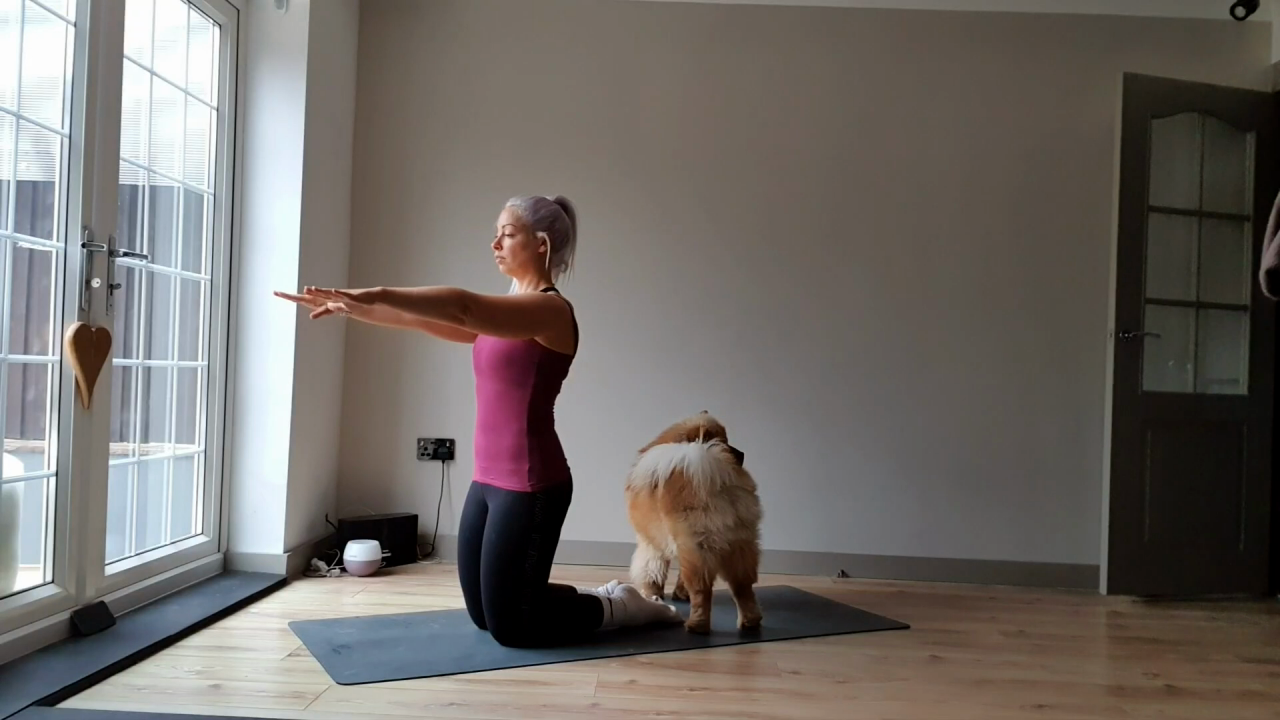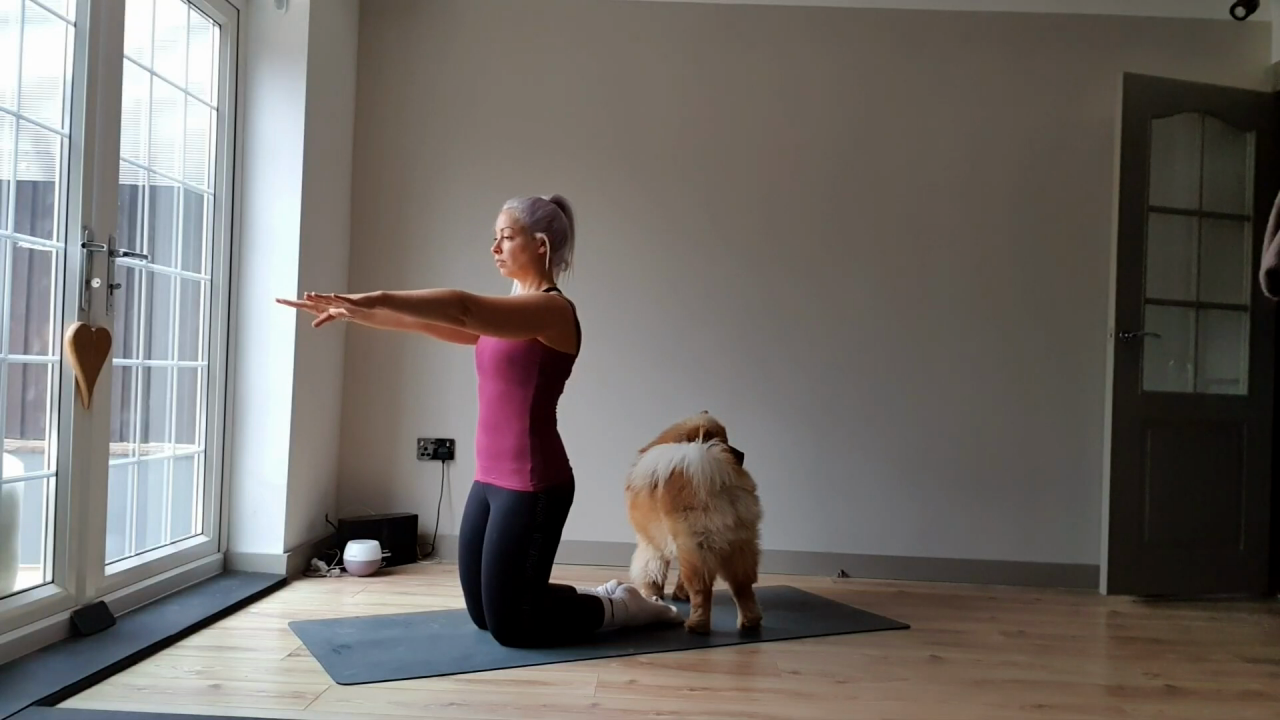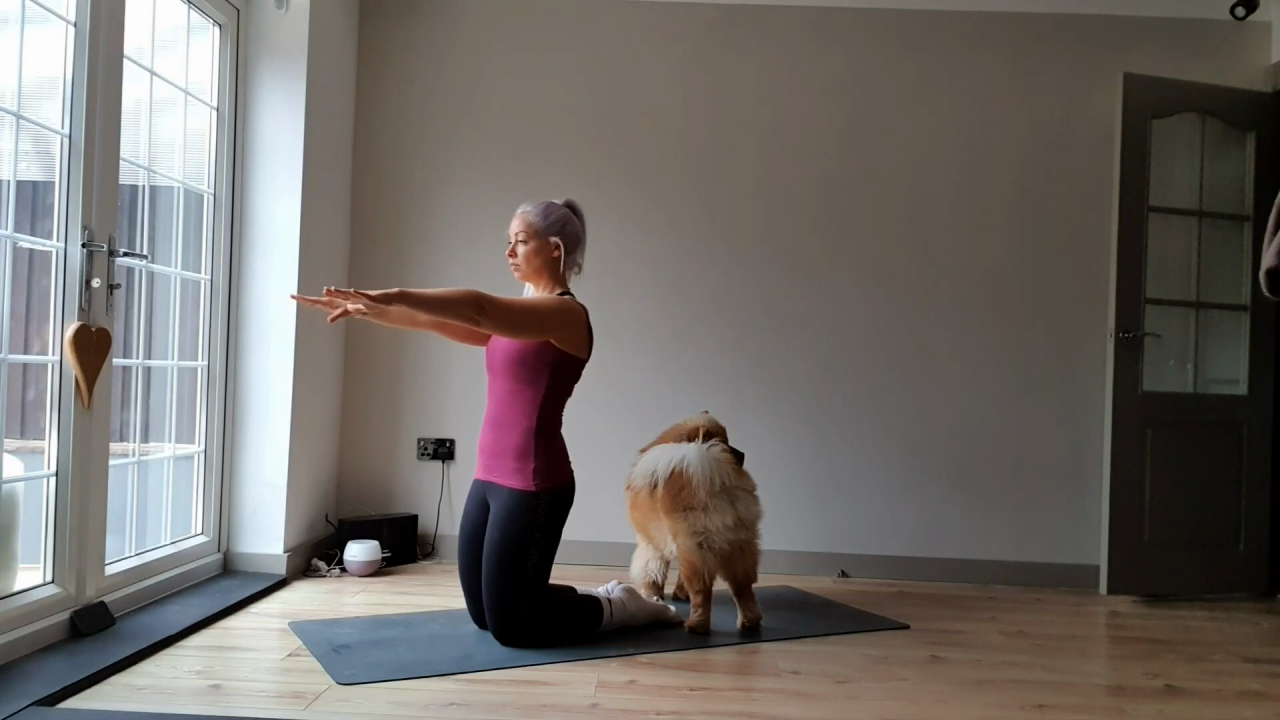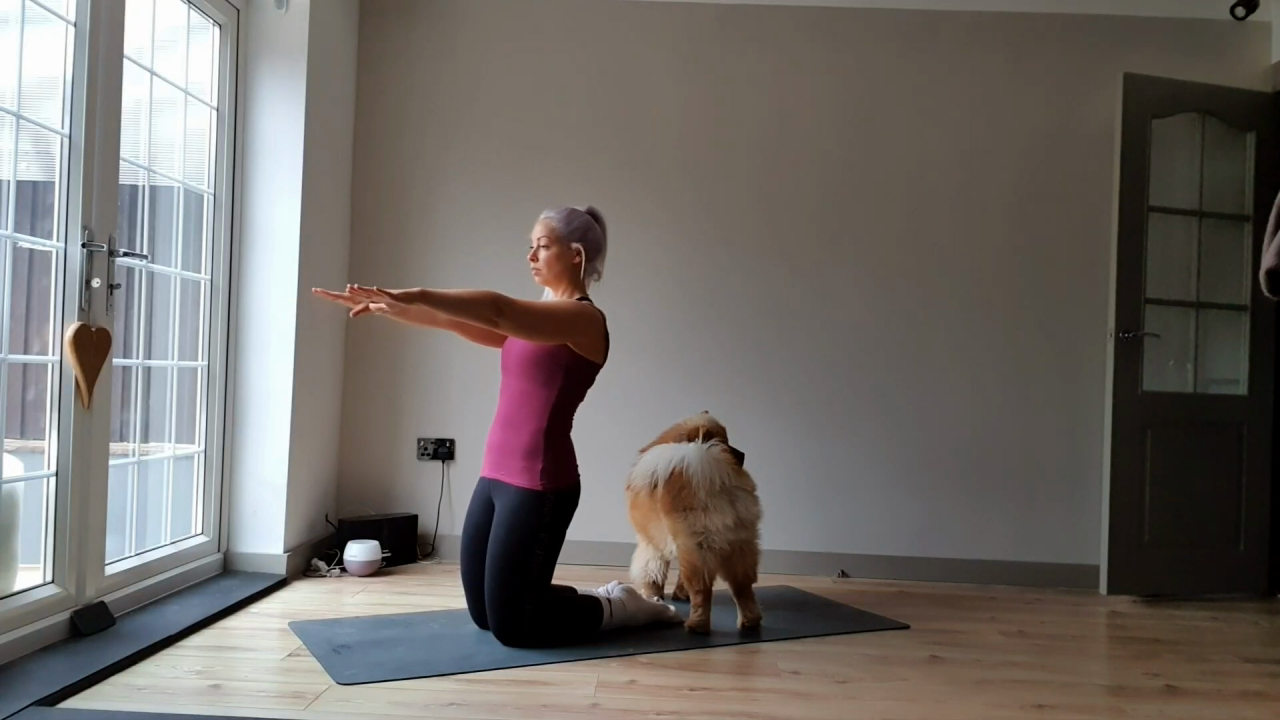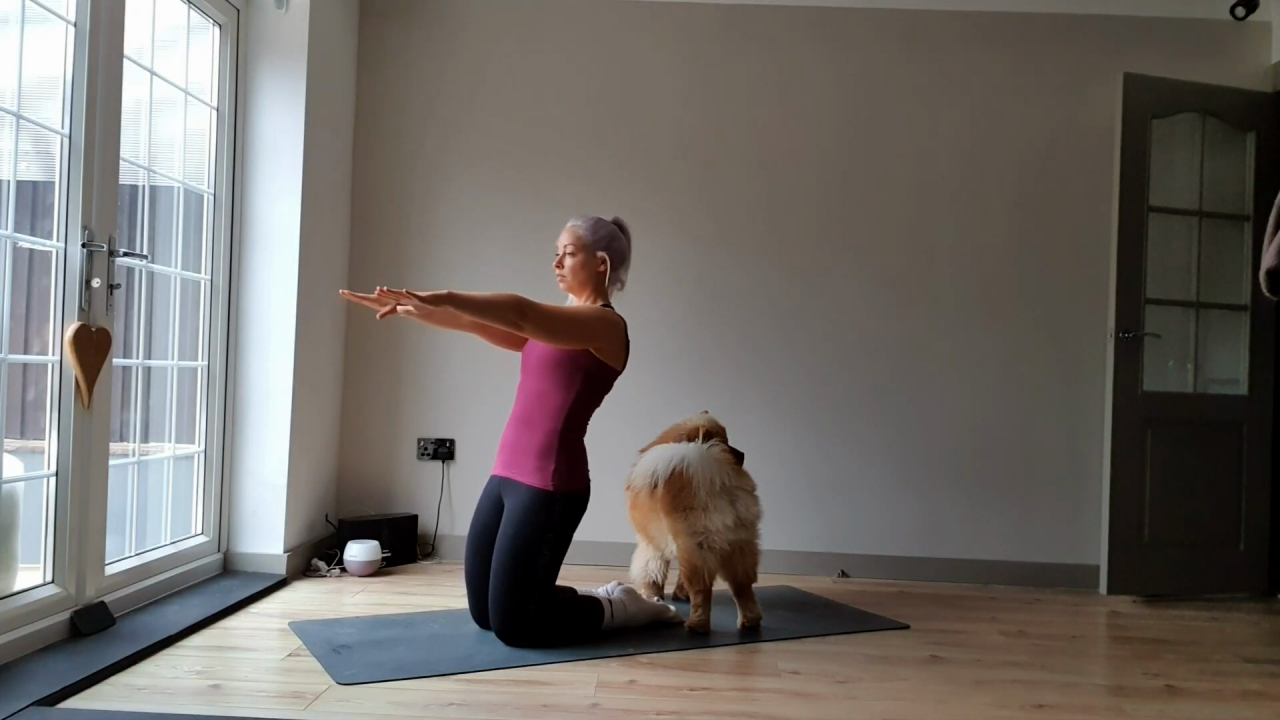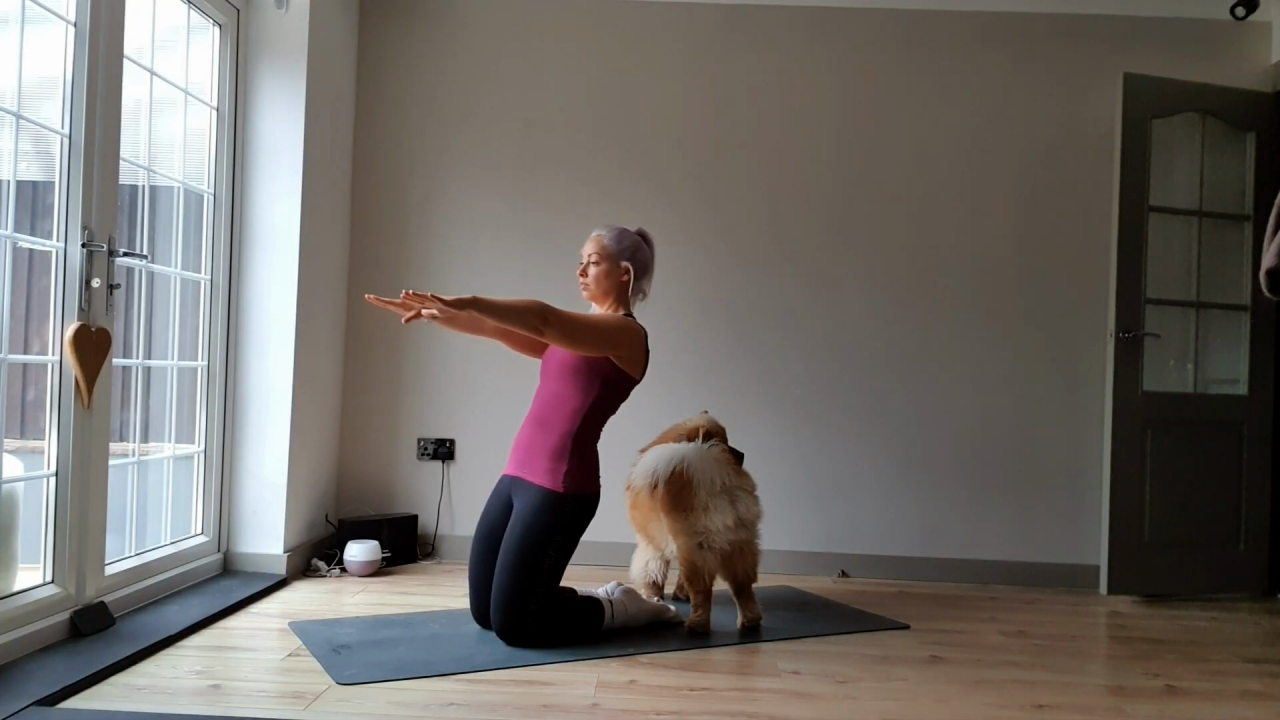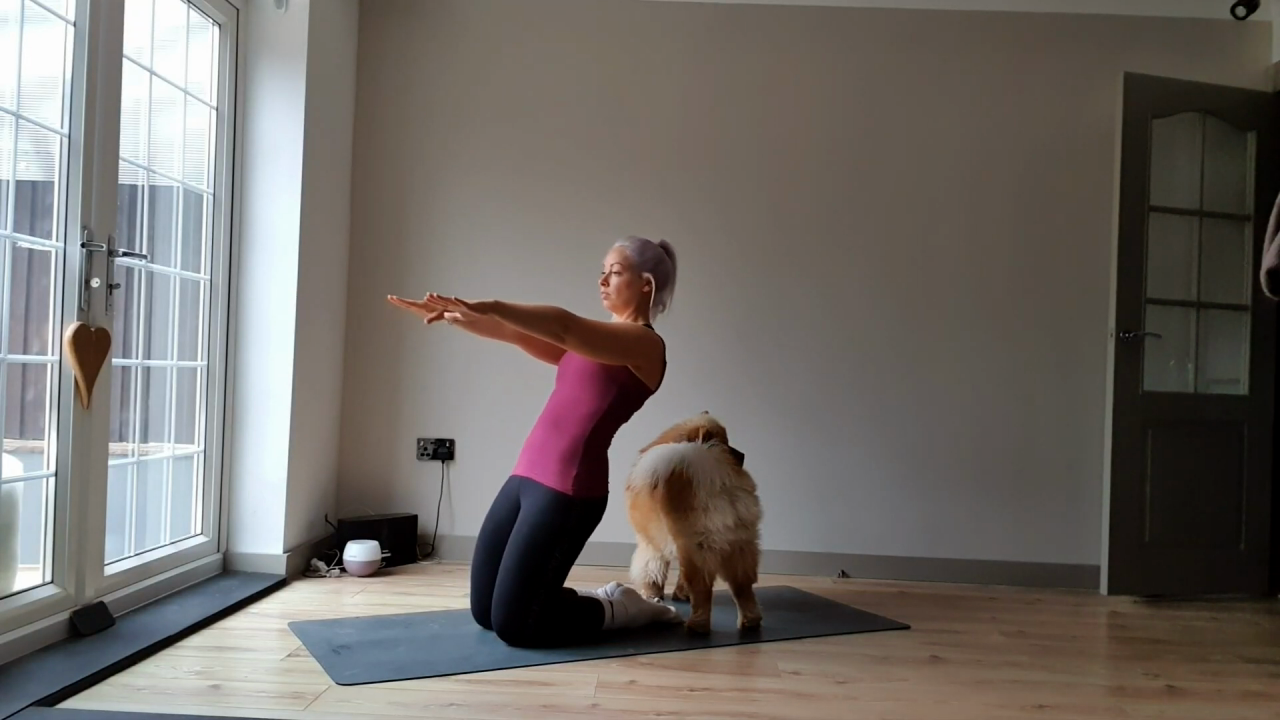
dt=0.5s
person 1, frame 1
left shoulder: (551, 310)
right shoulder: (502, 317)
left elbow: (462, 306)
right elbow: (424, 319)
left wrist: (378, 293)
right wrist: (350, 306)
left hip: (531, 485)
right hip: (490, 479)
left knee: (510, 625)
right knee: (482, 612)
left ankle: (620, 606)
right ankle: (603, 595)
person 1, frame 2
left shoulder: (553, 310)
right shoulder: (505, 316)
left elbow: (463, 308)
right elbow: (427, 322)
left wrist: (377, 298)
right wrist: (351, 311)
left hip: (533, 485)
right hip: (492, 479)
left knee: (510, 625)
right knee: (483, 612)
left ankle: (619, 606)
right ankle: (600, 596)
person 1, frame 3
left shoulder: (567, 315)
right shoulder: (516, 318)
left elbow: (477, 308)
right elbow: (439, 322)
left wrist: (395, 294)
right wrist: (366, 309)
left hip: (534, 485)
right hip: (491, 479)
left knee: (510, 625)
right knee: (483, 613)
left ankle: (618, 607)
right ankle: (602, 597)
person 1, frame 4
left shoulder: (585, 319)
right shoulder: (532, 322)
left elbow: (496, 310)
right elbow: (455, 320)
left wrist: (416, 294)
right wrist: (383, 306)
left hip: (540, 485)
right hip: (497, 477)
left knee: (511, 625)
right knee: (483, 612)
left ankle: (620, 607)
right ankle: (602, 597)
person 1, frame 5
left shoulder: (606, 326)
right shoulder: (552, 328)
left elbow: (520, 313)
right elbow: (478, 324)
left wrist: (443, 297)
right wrist: (410, 307)
left hip: (550, 484)
right hip: (507, 475)
left knee: (514, 624)
right knee: (483, 613)
left ankle: (620, 608)
right ankle: (603, 597)
person 1, frame 6
left shoulder: (627, 334)
right shoulder: (573, 335)
left elbow: (543, 319)
right elbow: (498, 330)
left wrist: (468, 302)
right wrist: (431, 312)
left hip: (561, 485)
right hip: (519, 476)
left knee: (513, 623)
right knee: (484, 612)
left ankle: (621, 609)
right ankle: (602, 599)
person 1, frame 7
left shoulder: (645, 344)
right shoulder: (590, 342)
left elbow: (563, 326)
right elbow: (517, 333)
left wrist: (491, 305)
right wrist: (453, 315)
left hip: (569, 487)
right hip: (527, 475)
left knee: (513, 623)
right knee: (485, 611)
left ankle: (620, 608)
right ankle: (605, 599)
